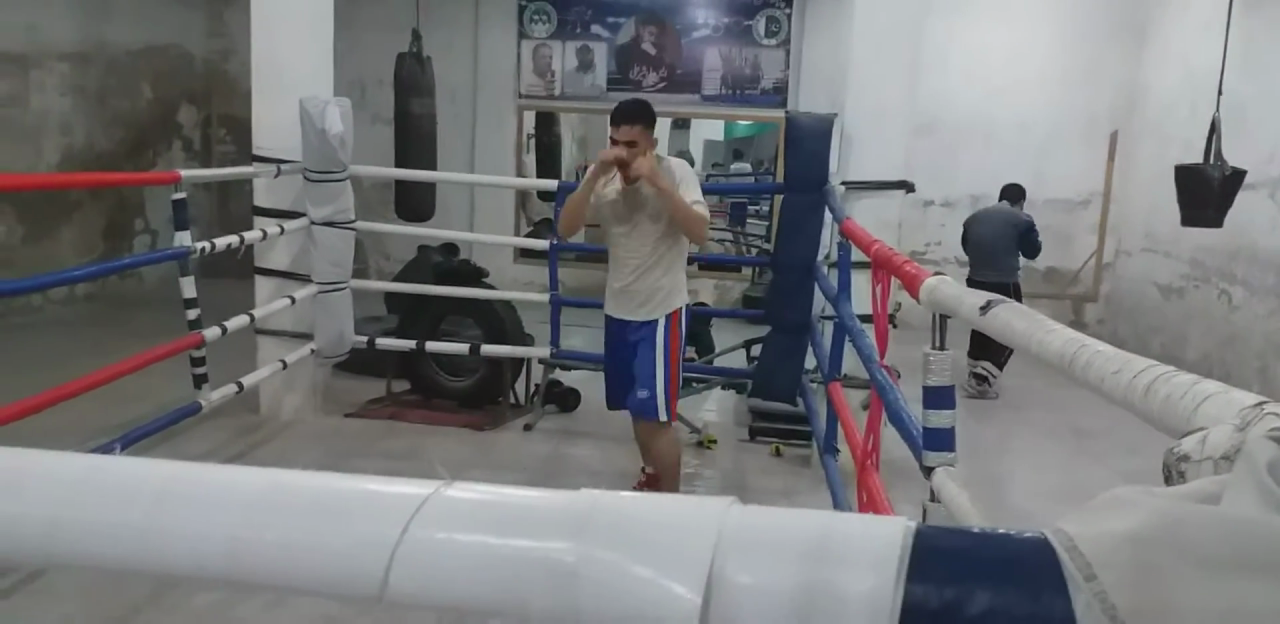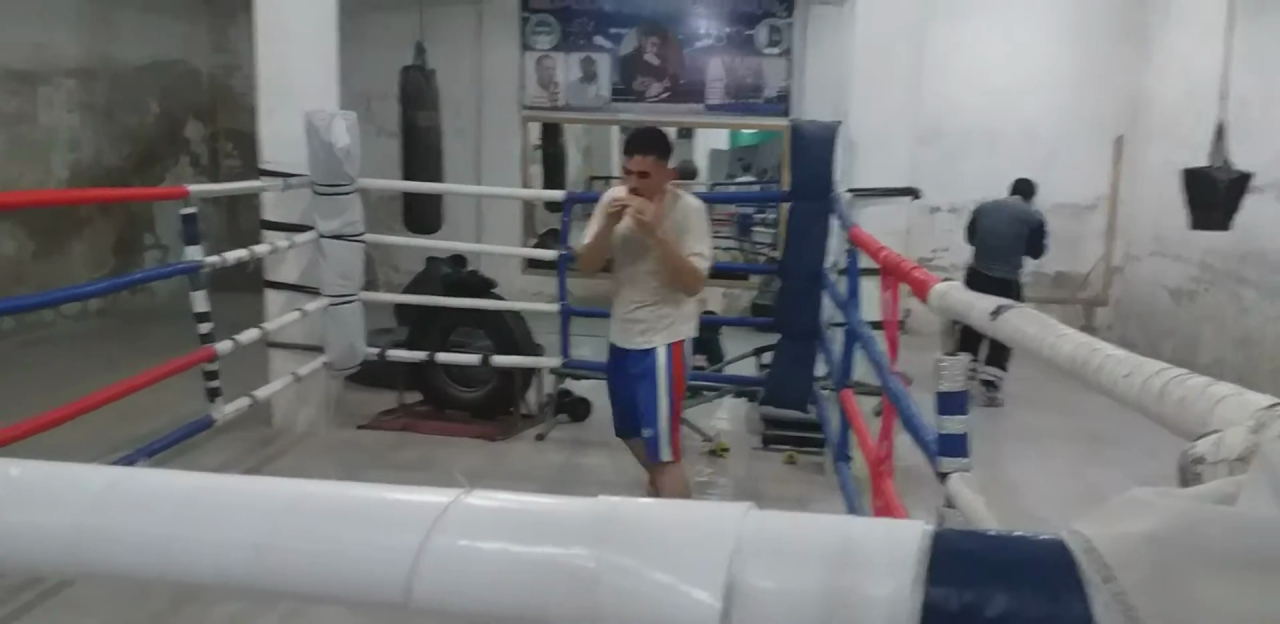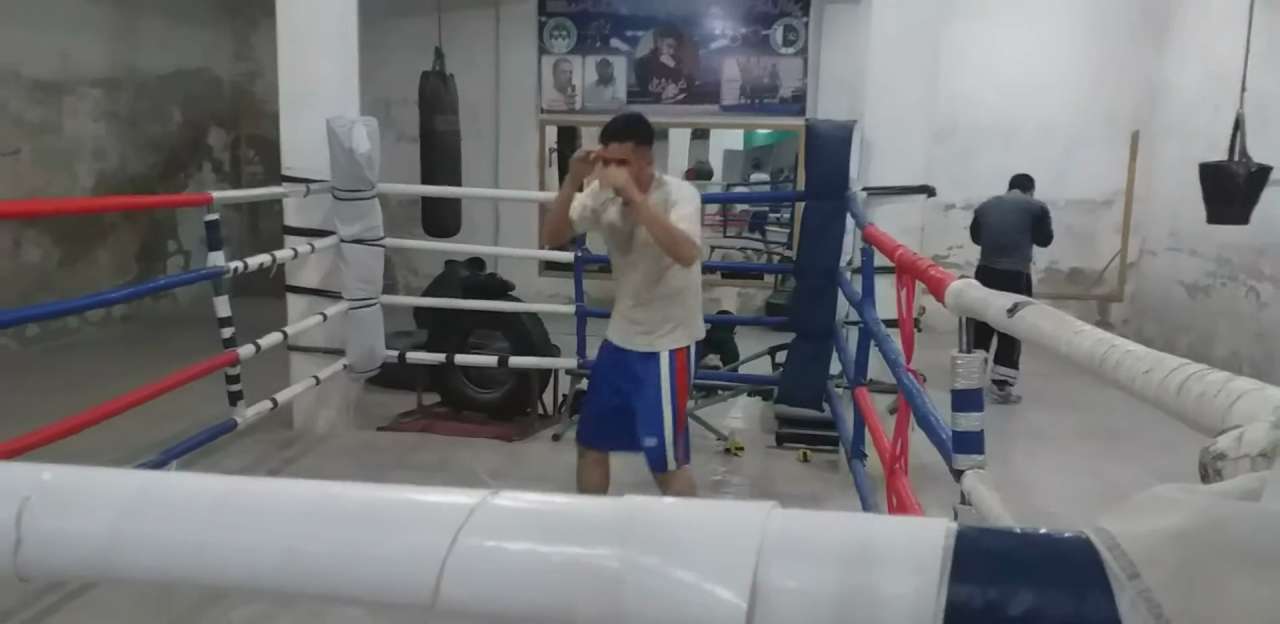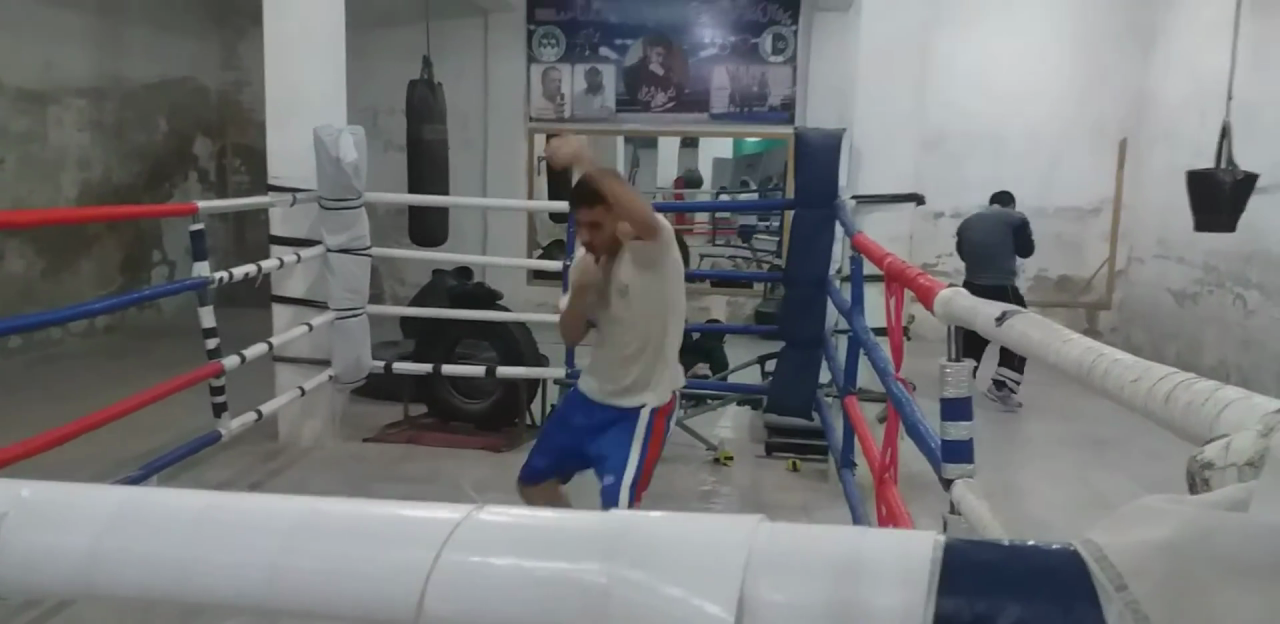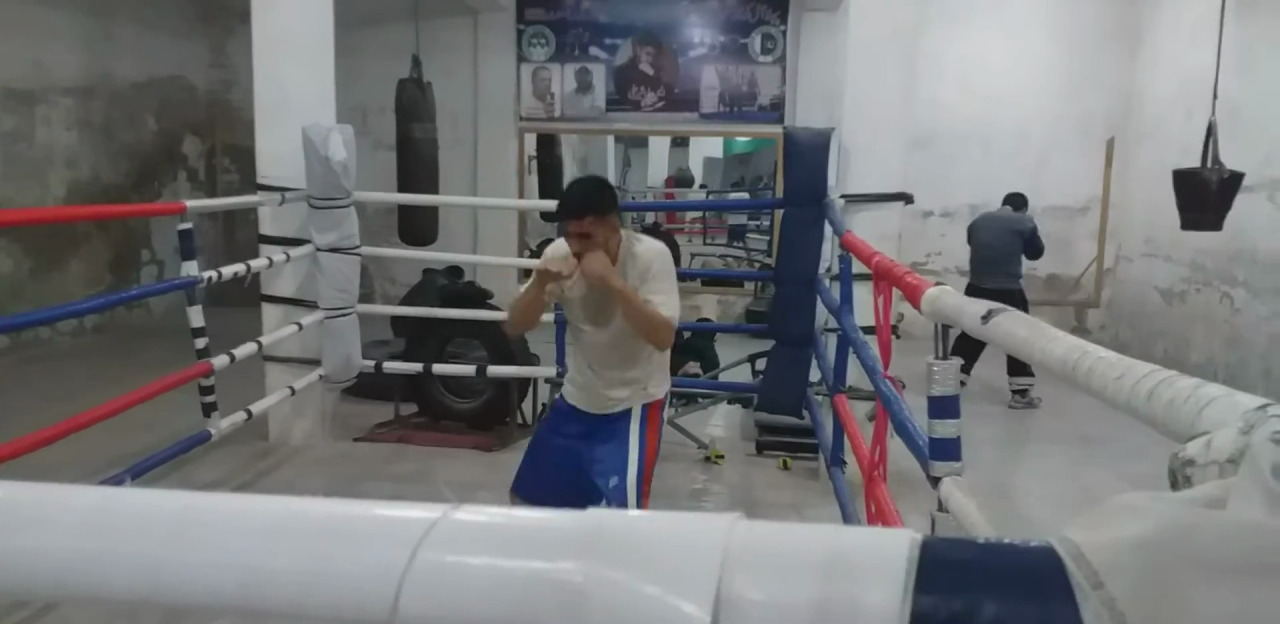
dt=0.3s
person 1, frame 1
left shoulder: (676, 172)
right shoulder: (603, 176)
left elbow: (700, 233)
right elbow: (565, 228)
left wrist: (659, 183)
right wrist: (593, 176)
left hip: (662, 310)
right hip: (618, 309)
left knee: (657, 413)
right knee: (637, 406)
right ankle: (653, 476)
person 1, frame 2
left shoulder: (689, 210)
right shoulder: (613, 200)
left elbow: (693, 284)
right elbow: (586, 265)
left wrist: (657, 233)
right wrist: (608, 223)
left hip: (666, 340)
right hip: (622, 337)
left knee: (664, 452)
right knee: (631, 432)
right ankle: (660, 489)
person 1, frame 3
left shoulder: (677, 194)
right shoulder: (600, 194)
left elbow: (685, 255)
right elbow: (553, 237)
left wrist: (639, 199)
right wrist: (572, 184)
left hip: (668, 344)
right hip: (620, 340)
left knee: (666, 463)
right knee: (591, 442)
person 1, frame 4
left shoulder: (652, 241)
right shoulder: (585, 258)
left elbow: (645, 220)
right elbow: (570, 337)
left wrist: (586, 163)
right wrist: (578, 295)
left hip: (646, 399)
right hip: (592, 394)
left knee: (617, 508)
right knee: (532, 481)
person 1, frame 5
left shoulder: (651, 258)
right shoulder: (559, 255)
left elbow: (663, 338)
right elbow: (515, 327)
left wrist: (615, 284)
right wrist: (539, 284)
left hip: (637, 401)
right hip: (576, 401)
left knee: (625, 507)
right knee: (526, 498)
person 2, frame 1
left shoulder: (975, 217)
right shoulder: (1022, 220)
left elbow: (966, 247)
right elbow: (1031, 252)
left hip: (976, 281)
right hip: (1004, 284)
left knee: (981, 328)
left ankle: (977, 374)
right ankle: (980, 381)
person 2, frame 2
left shoulder: (984, 208)
right shoulder: (1033, 218)
left elbow: (971, 237)
right elbow: (1035, 251)
left hip: (977, 275)
right hip: (1006, 282)
left knee: (971, 327)
right ankle: (988, 388)
person 2, frame 3
left shoulder: (986, 206)
right shoulder: (1035, 207)
left elbow: (976, 236)
right elbow: (1044, 239)
left hip: (986, 272)
right hip: (1015, 275)
left knee: (981, 327)
right ankle: (1002, 385)
person 2, frame 4
left shoulder: (968, 222)
right shoulder: (1015, 219)
right elbow: (1026, 250)
left hip: (972, 287)
right hip: (1001, 288)
left knee: (972, 339)
right ankle: (1001, 387)
person 2, frame 5
left shoulder: (980, 221)
right shoulder: (1025, 224)
right elbow: (1035, 253)
left hip: (977, 288)
right hip: (1008, 291)
left knee: (970, 338)
right ankle: (1021, 393)
